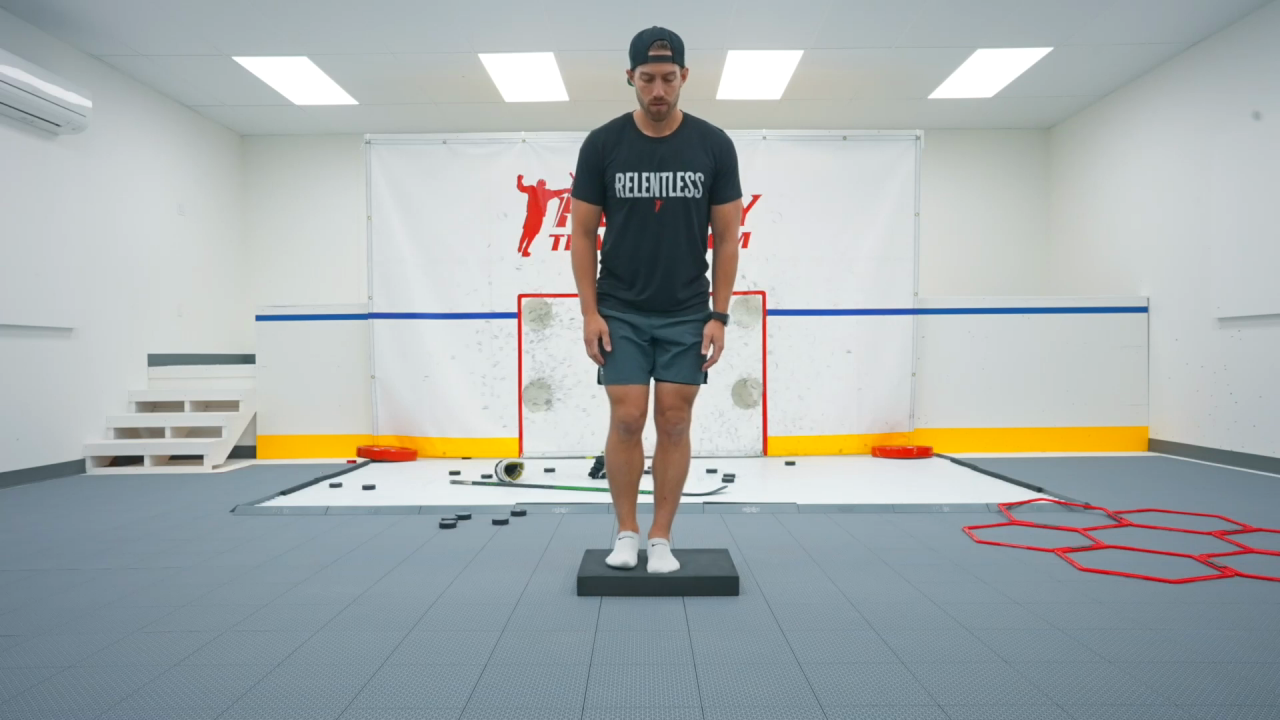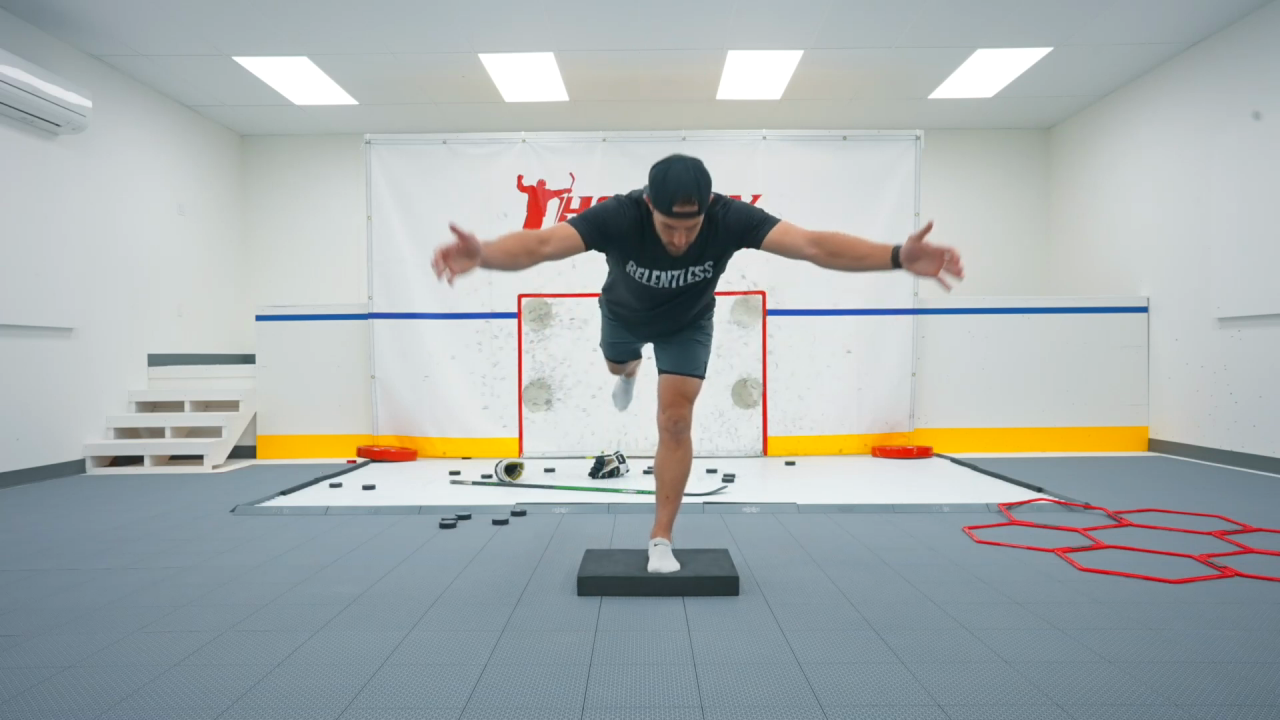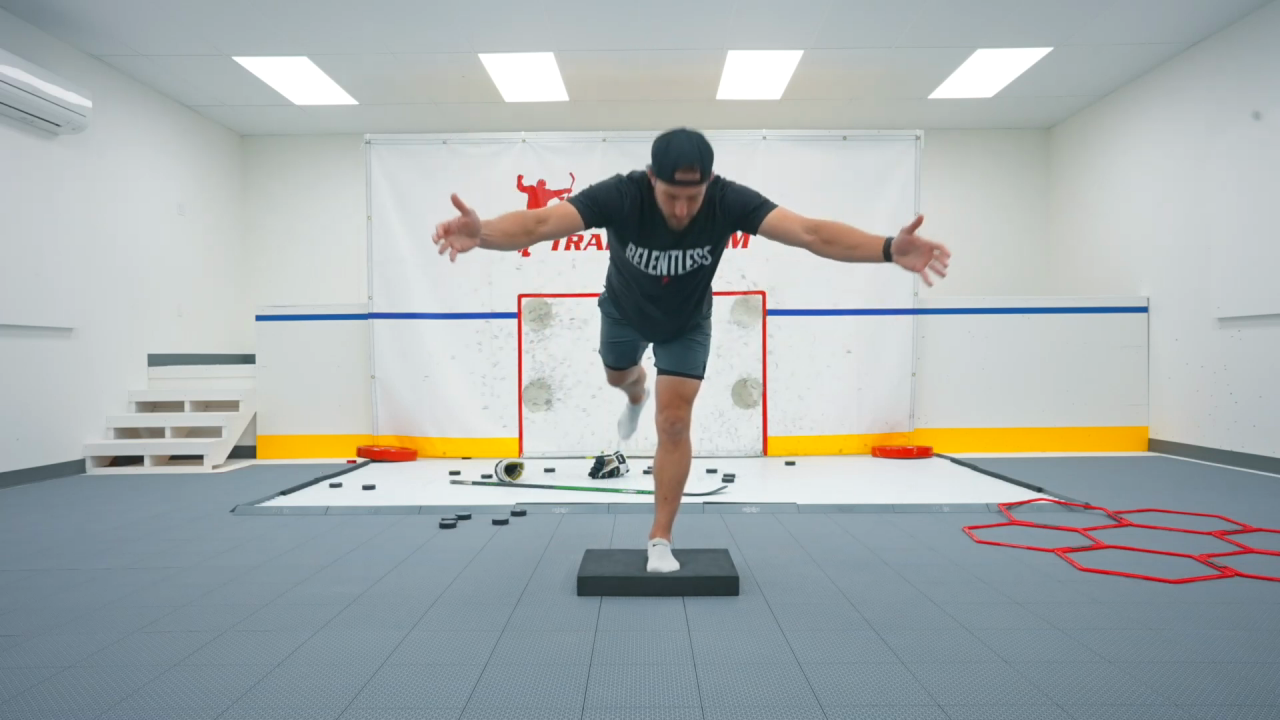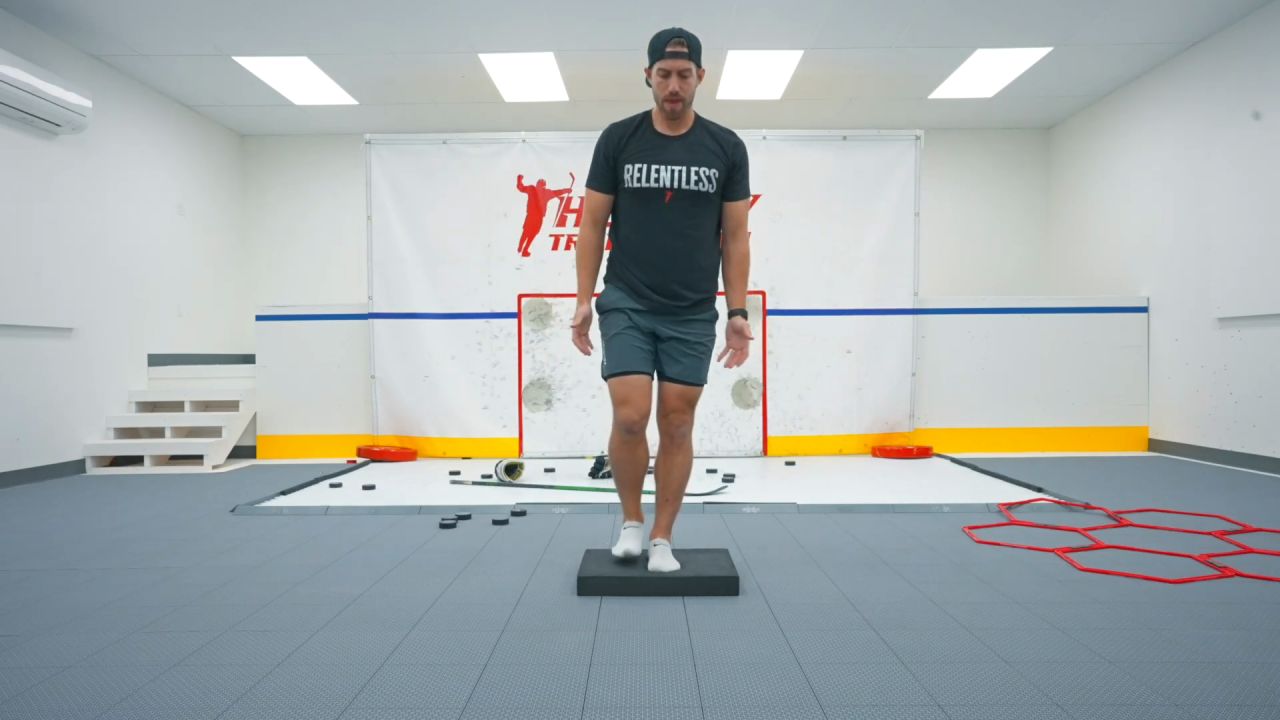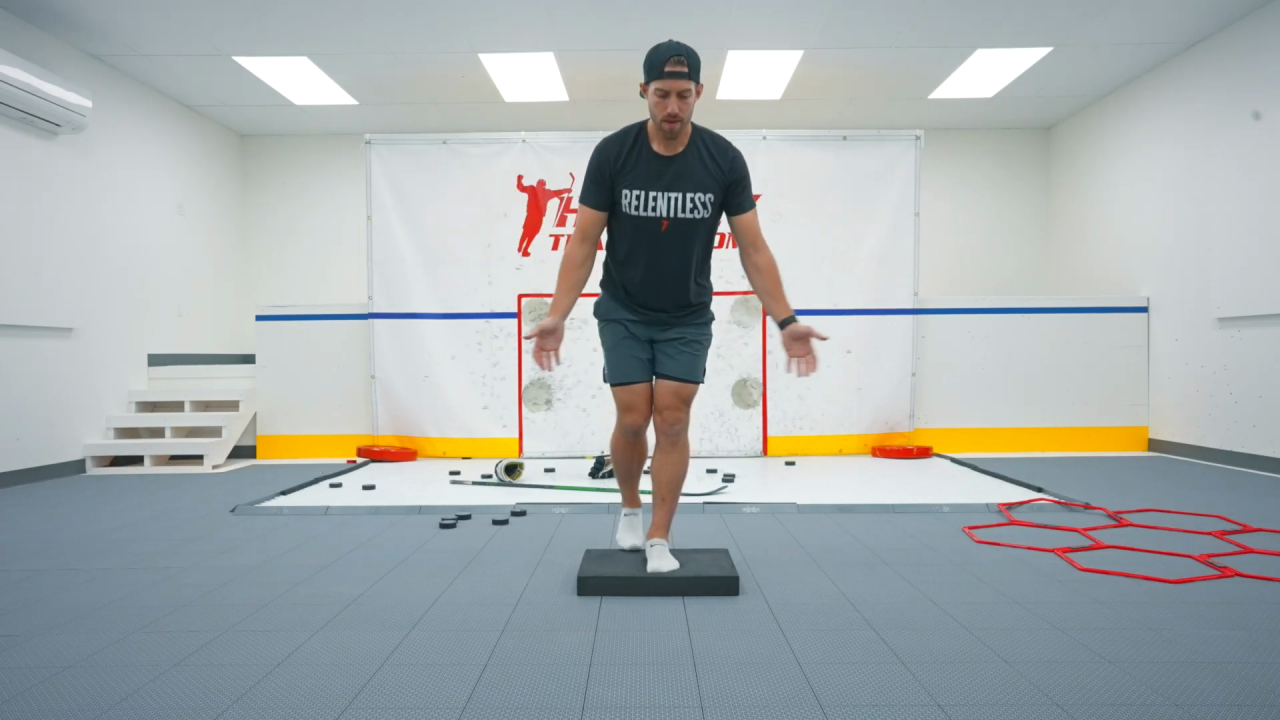
dt=1s
person 1, frame 1
left shoulder: (713, 145)
right shoulder: (602, 144)
left elbow: (726, 237)
right elbow: (583, 234)
left wrist: (720, 315)
right wrist: (590, 312)
left hip: (685, 314)
right hip: (621, 311)
left knee: (674, 423)
right knee: (627, 419)
left ankle: (660, 539)
right ankle: (626, 533)
person 1, frame 2
left shoulder: (730, 220)
right shoulder: (618, 217)
left elbow: (814, 245)
right elbow: (539, 244)
left wrist: (898, 256)
right wrist: (480, 254)
left hip: (686, 322)
right hip: (625, 315)
left knee: (675, 419)
right knee: (617, 364)
left ankle: (660, 540)
right ankle: (628, 369)
person 1, frame 3
left shoulder: (729, 199)
right shoulder: (619, 195)
left elbow: (808, 231)
right elbow: (541, 223)
left wrist: (887, 250)
right wrist: (481, 231)
left hip: (687, 323)
right hip: (625, 312)
left knee: (674, 421)
right knee: (622, 379)
left ankle: (660, 541)
right ankle: (636, 382)
person 1, frame 4
left shoulder: (727, 147)
right shoulder: (618, 139)
left elbow: (735, 236)
right elbow: (592, 225)
left wrist: (737, 311)
right wrist: (584, 299)
left hip: (693, 313)
right hip: (626, 305)
left knee: (677, 426)
right knee: (630, 418)
left ankle: (662, 539)
right ankle: (631, 522)
person 1, frame 5
left shoulder: (723, 159)
right shoulder: (612, 154)
left elbow: (753, 247)
right elbow: (583, 241)
left wrist: (787, 320)
right wrist: (555, 318)
left hip: (687, 316)
right hip: (624, 312)
left knee: (672, 422)
right knee: (632, 419)
left ankle: (658, 539)
right ankle: (630, 507)
